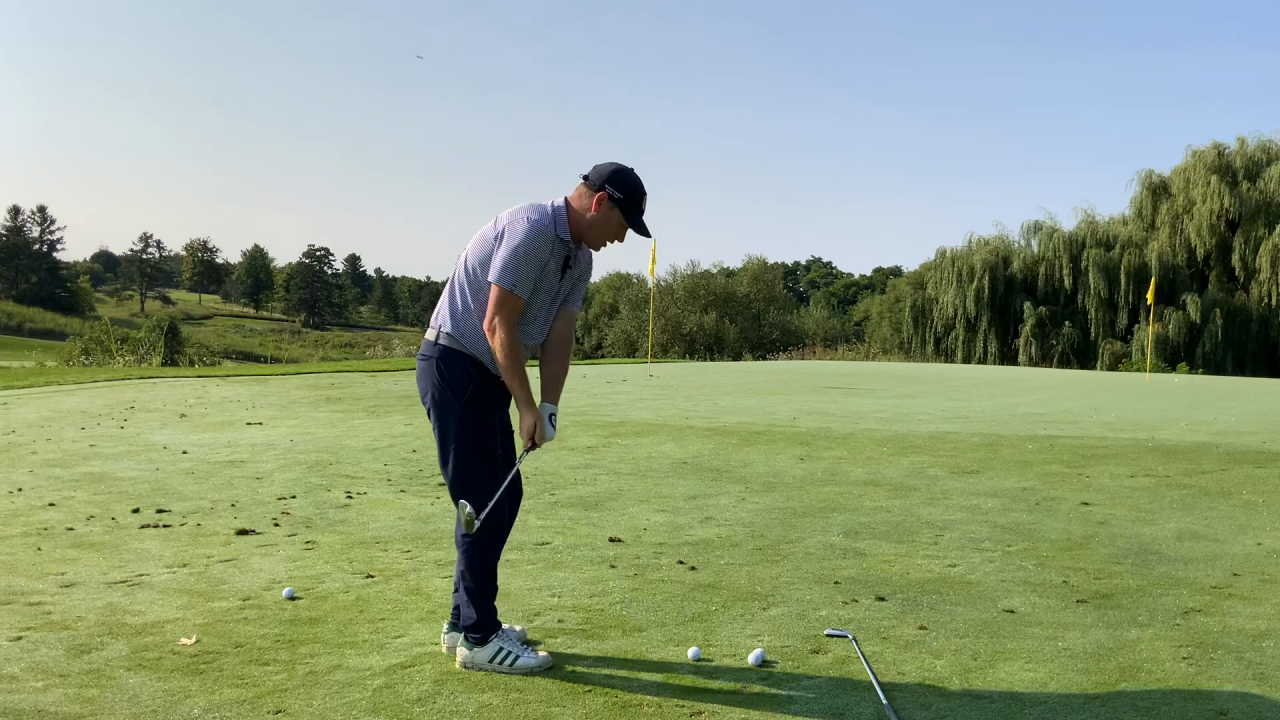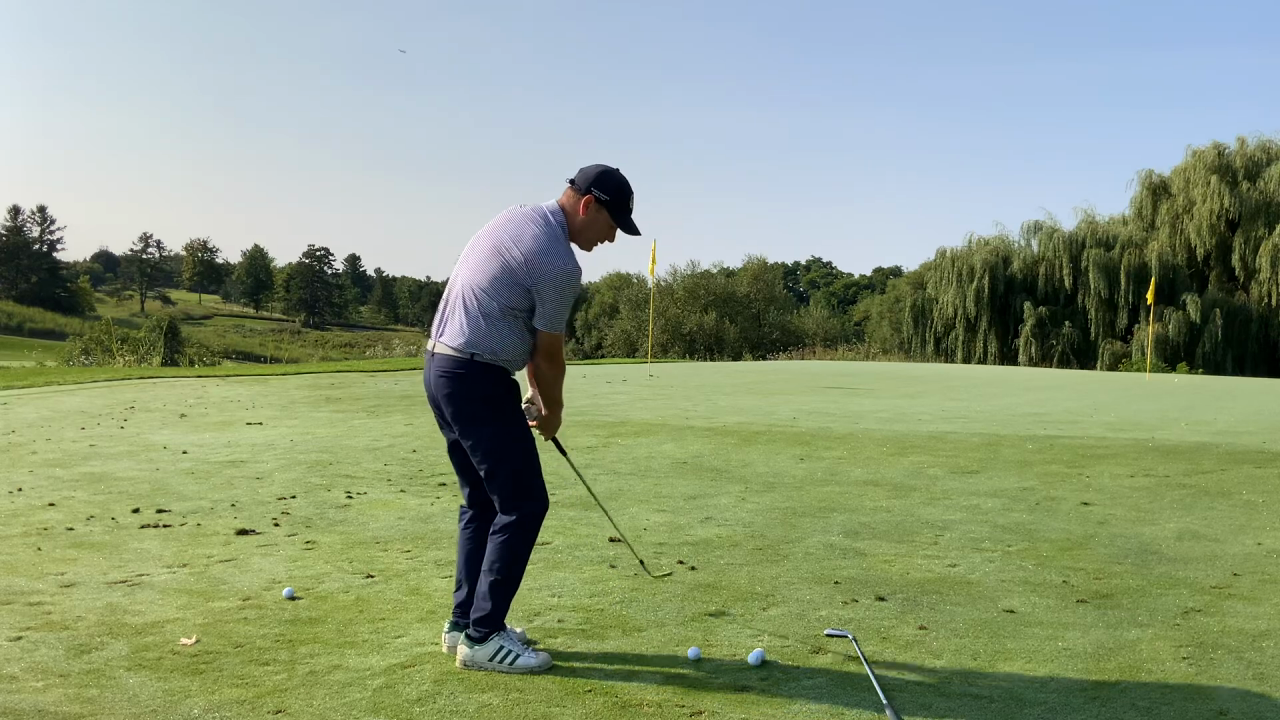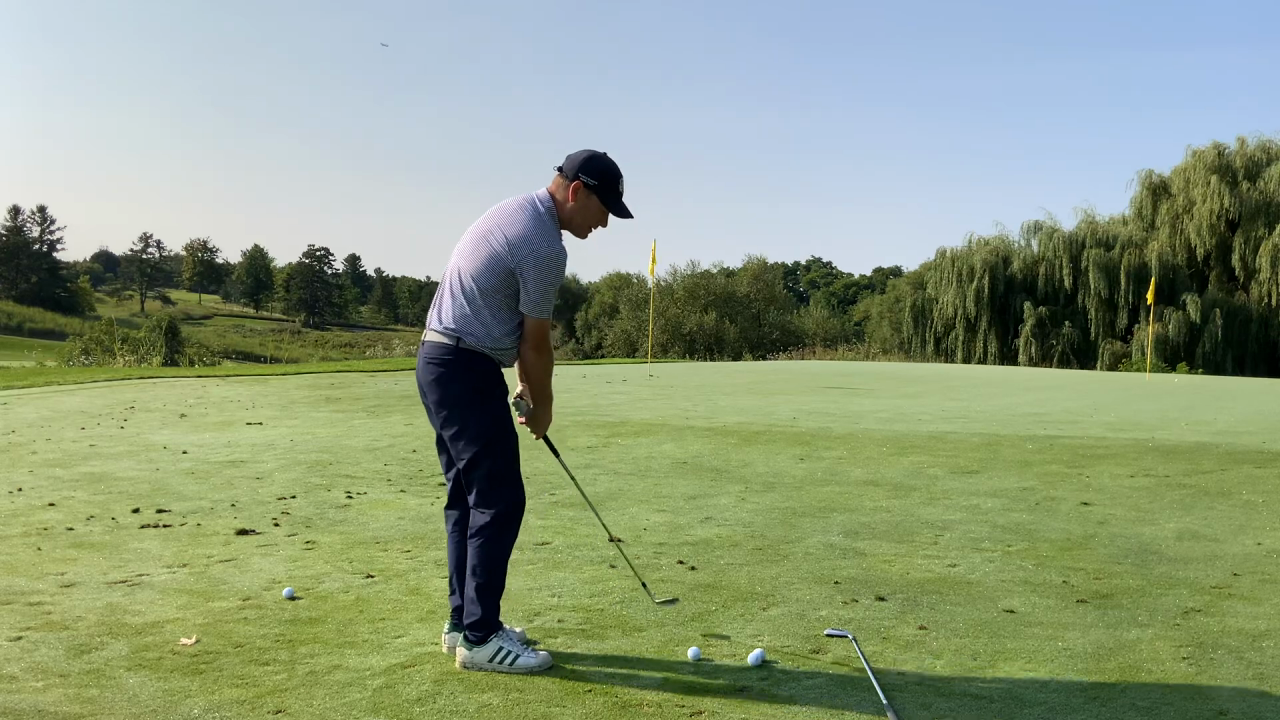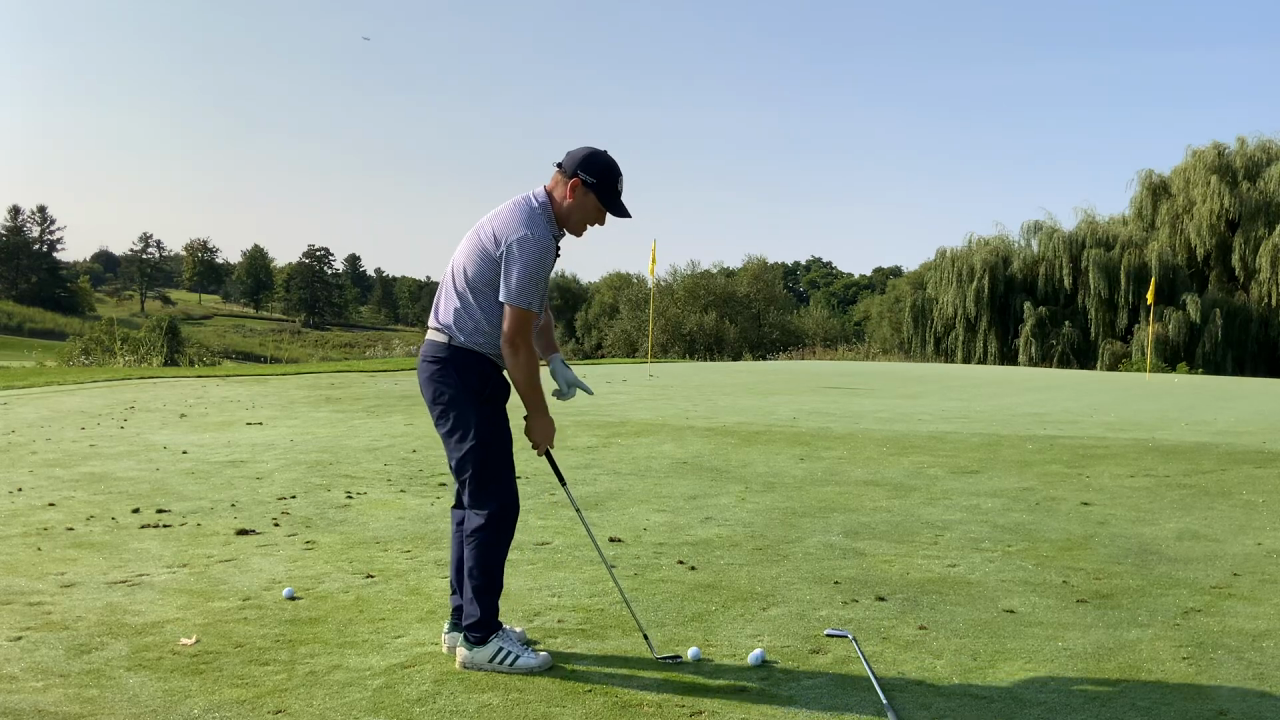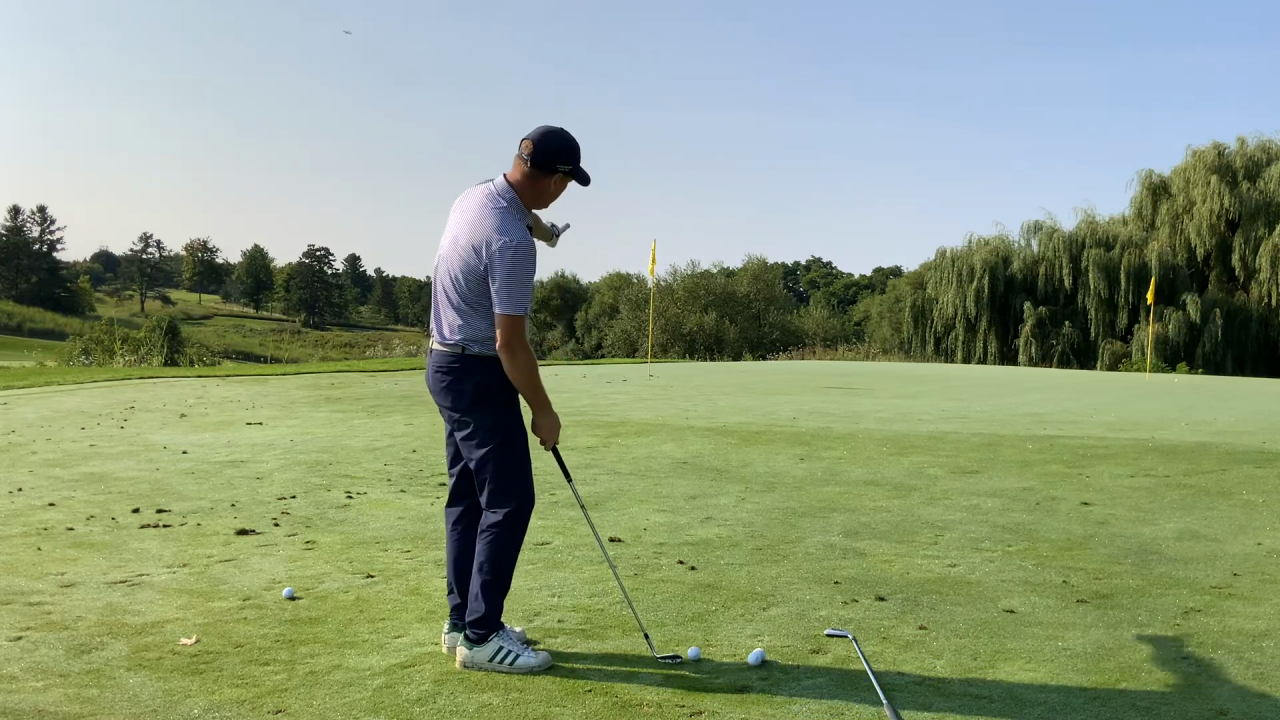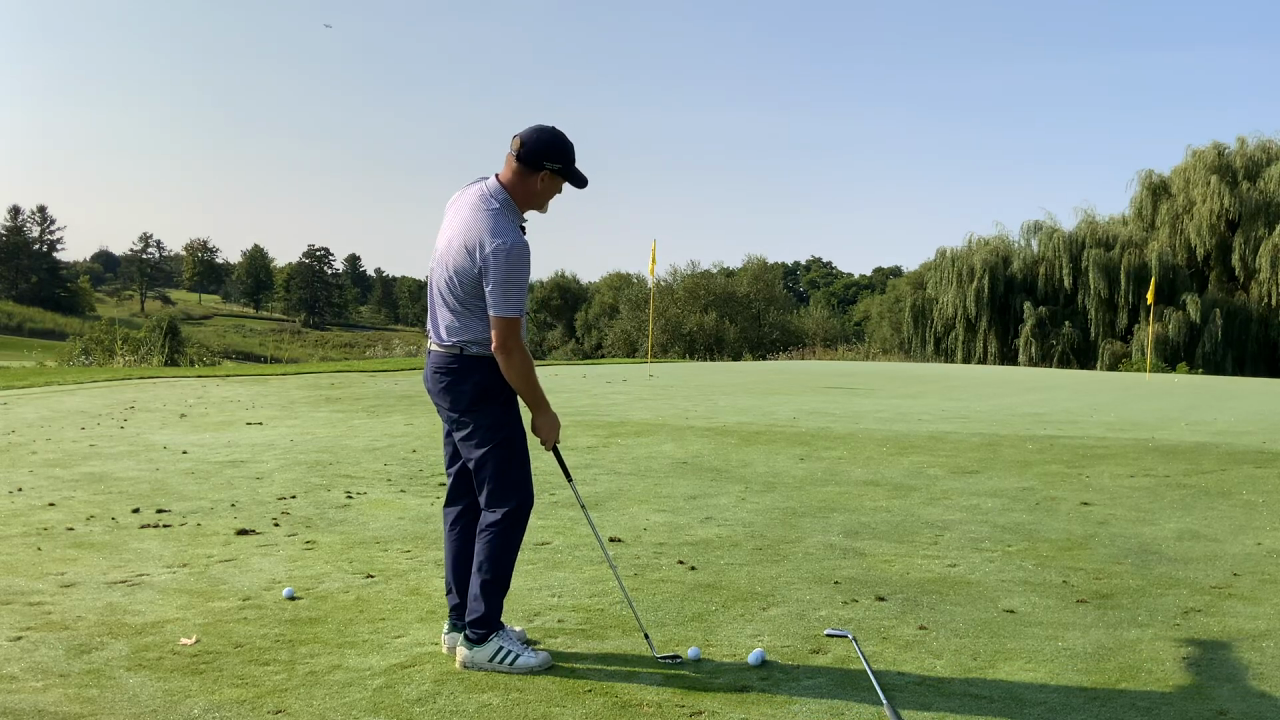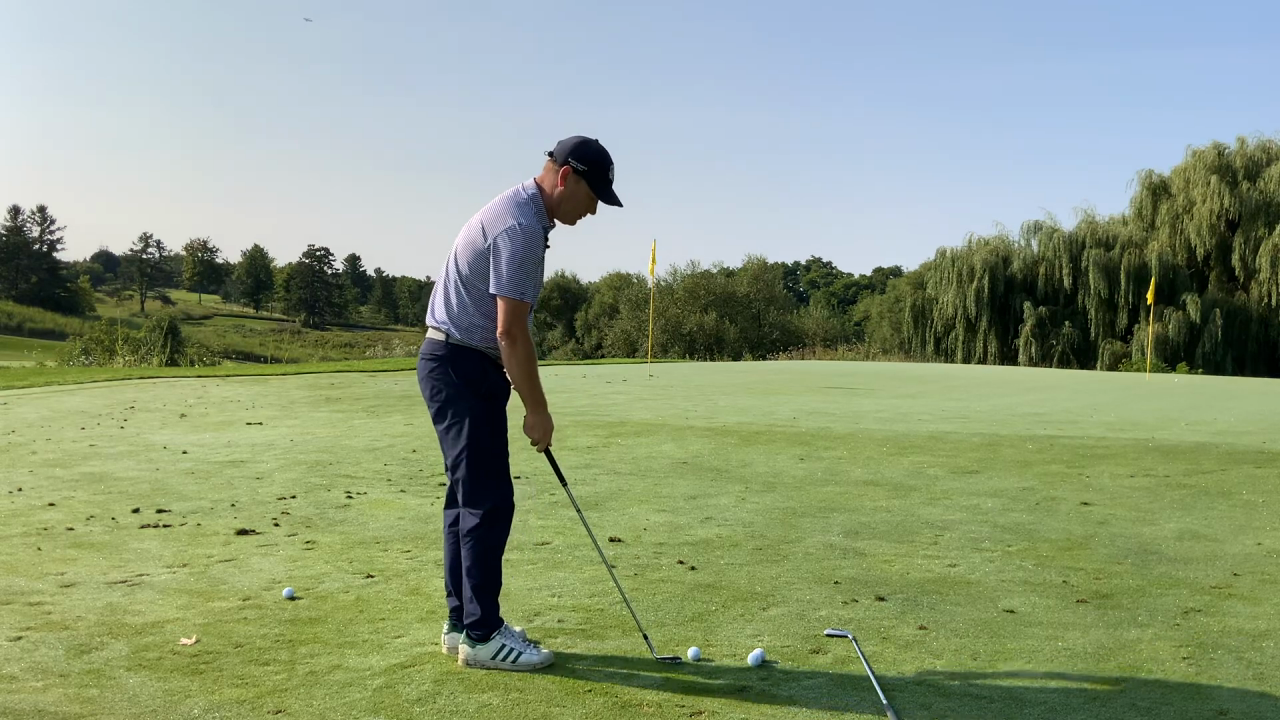
dt=0.7s
person 1, frame 1
left shoulder: (579, 260)
right shoulder: (532, 228)
left elbow: (560, 337)
right elbow: (498, 322)
left wrist: (548, 408)
right wrist: (523, 405)
left hip: (485, 377)
right hip: (454, 370)
left knee: (503, 496)
right knee: (482, 502)
left ankle: (466, 622)
right ankle: (479, 639)
person 1, frame 2
left shoulder: (521, 216)
right shoulder: (559, 261)
right elbow: (547, 355)
left wrist: (536, 396)
right wrist: (551, 413)
left hip: (447, 371)
right hip: (476, 382)
left knee: (485, 500)
right knee: (523, 503)
left ankle: (465, 620)
right ankle: (482, 636)
person 1, frame 3
left shoulder: (520, 211)
right shoulder: (543, 245)
right elbow: (535, 343)
left wrist: (526, 387)
right wrist: (543, 406)
left hip: (446, 363)
right hip: (464, 372)
left knee: (470, 497)
right knee: (499, 501)
left ankle: (465, 621)
right ankle: (479, 638)
person 1, frame 4
left shoulder: (531, 219)
right shoulder: (532, 235)
left elbow: (536, 308)
right elbow: (514, 340)
left wrist: (557, 362)
right wrist: (537, 415)
left hip: (456, 366)
right hip: (462, 370)
left knee: (476, 497)
right knee: (494, 502)
left ankle: (465, 621)
right ankle: (479, 637)
person 1, frame 5
left shoulder: (478, 194)
right shoulder: (510, 241)
right elbow: (510, 343)
left wrist: (546, 232)
right wrist: (543, 411)
left hip: (450, 366)
right hip: (478, 376)
left knee: (469, 497)
right knee: (508, 501)
left ankle: (463, 621)
right ankle: (479, 636)
person 1, frame 6
left shoulder: (469, 194)
right shoulder: (505, 242)
right elbow: (506, 345)
left wrist: (522, 203)
right wrist: (542, 411)
left hip: (447, 365)
right hip: (476, 376)
left knee: (467, 498)
right knee: (507, 501)
left ankle: (463, 621)
right ankle: (480, 636)
person 1, frame 7
left shoulder: (518, 211)
right shoulder: (522, 226)
right elbow: (511, 331)
left wrist: (519, 390)
right wrist: (537, 408)
left hip: (461, 365)
right hip: (461, 369)
left knee: (468, 497)
right knee: (488, 501)
left ankle: (463, 621)
right ankle: (482, 634)
